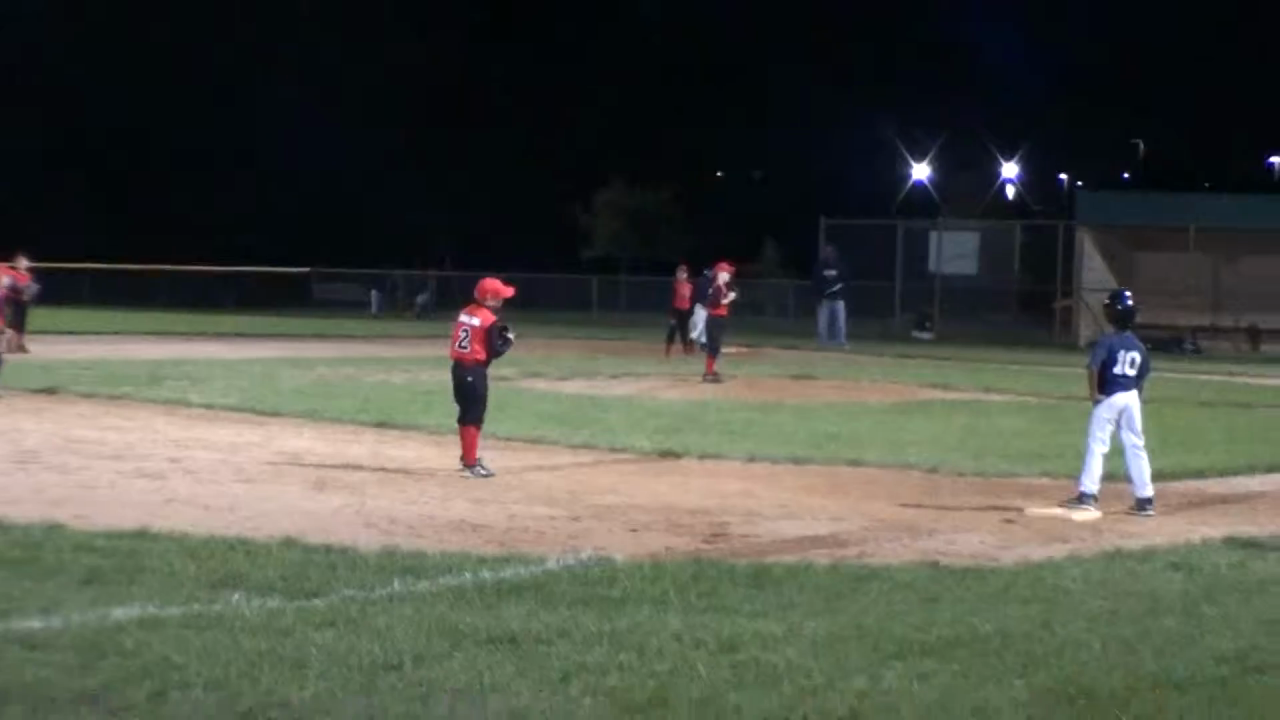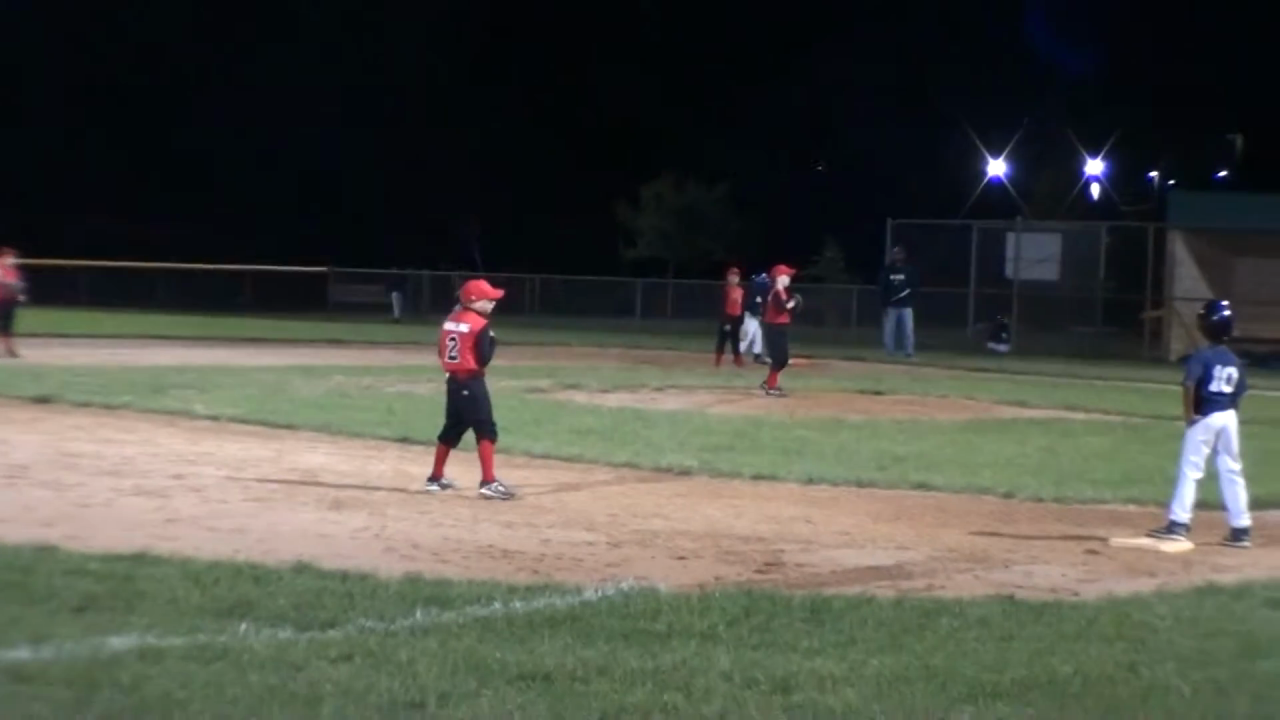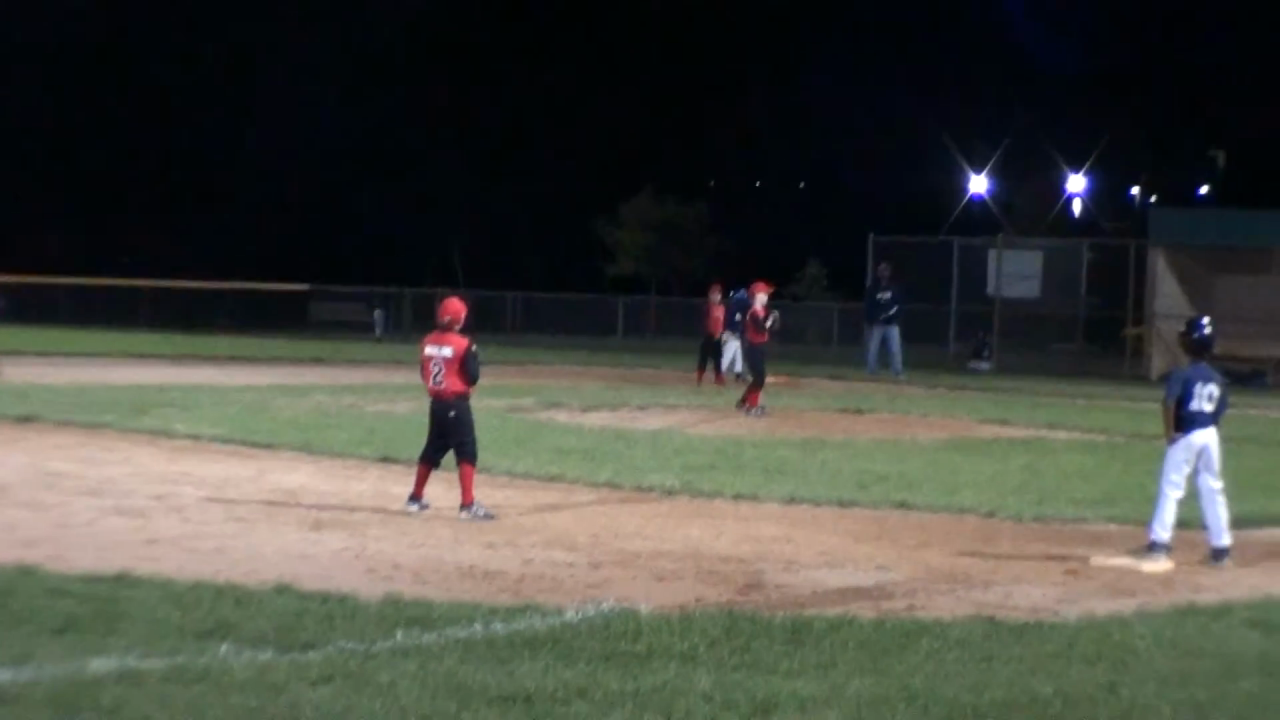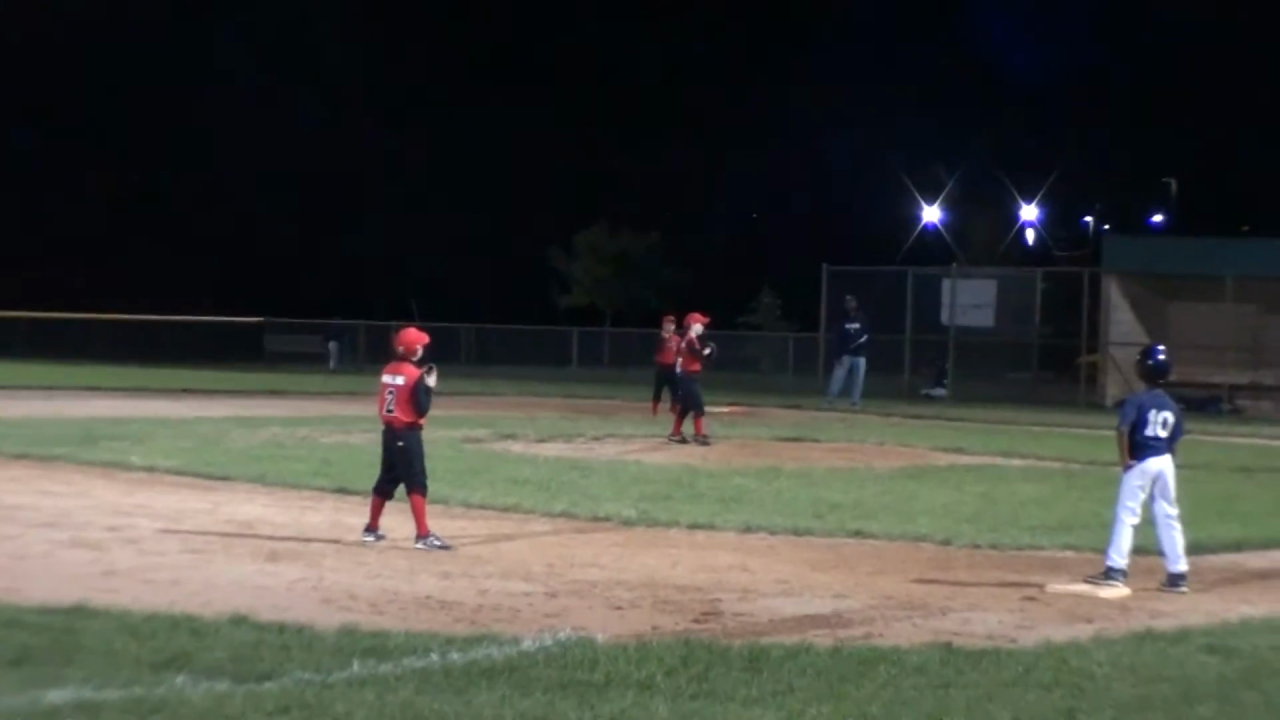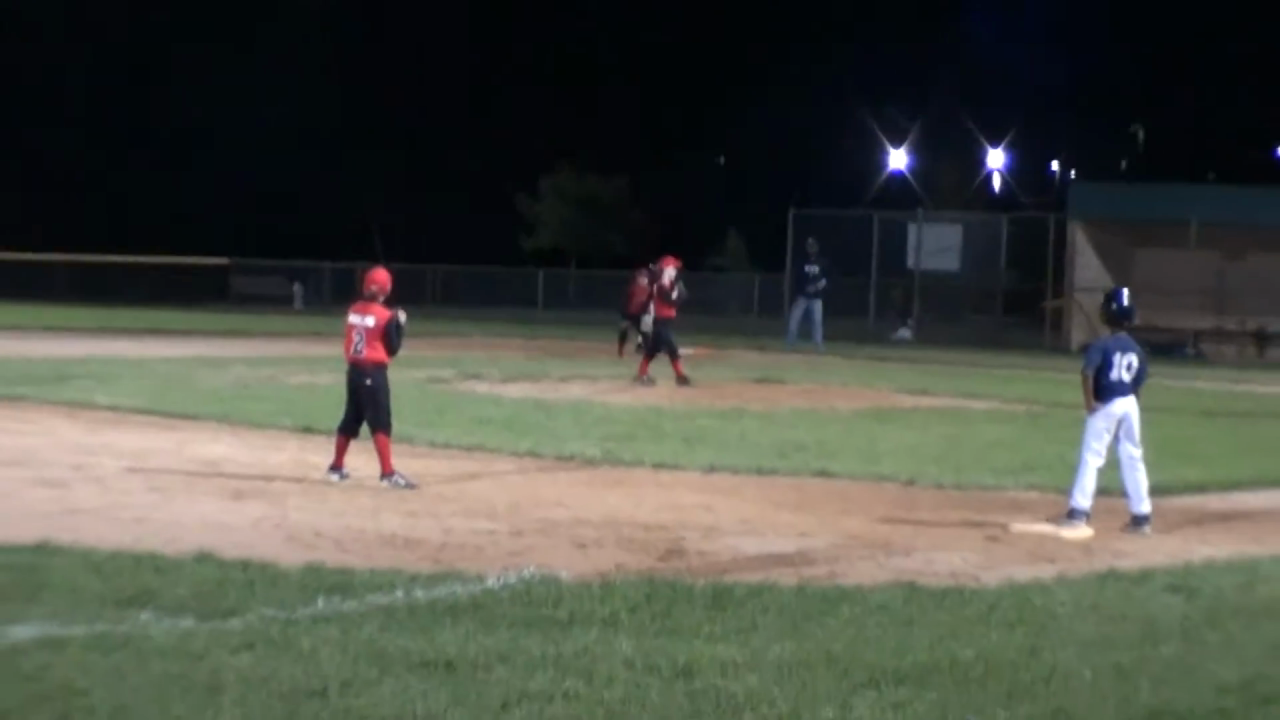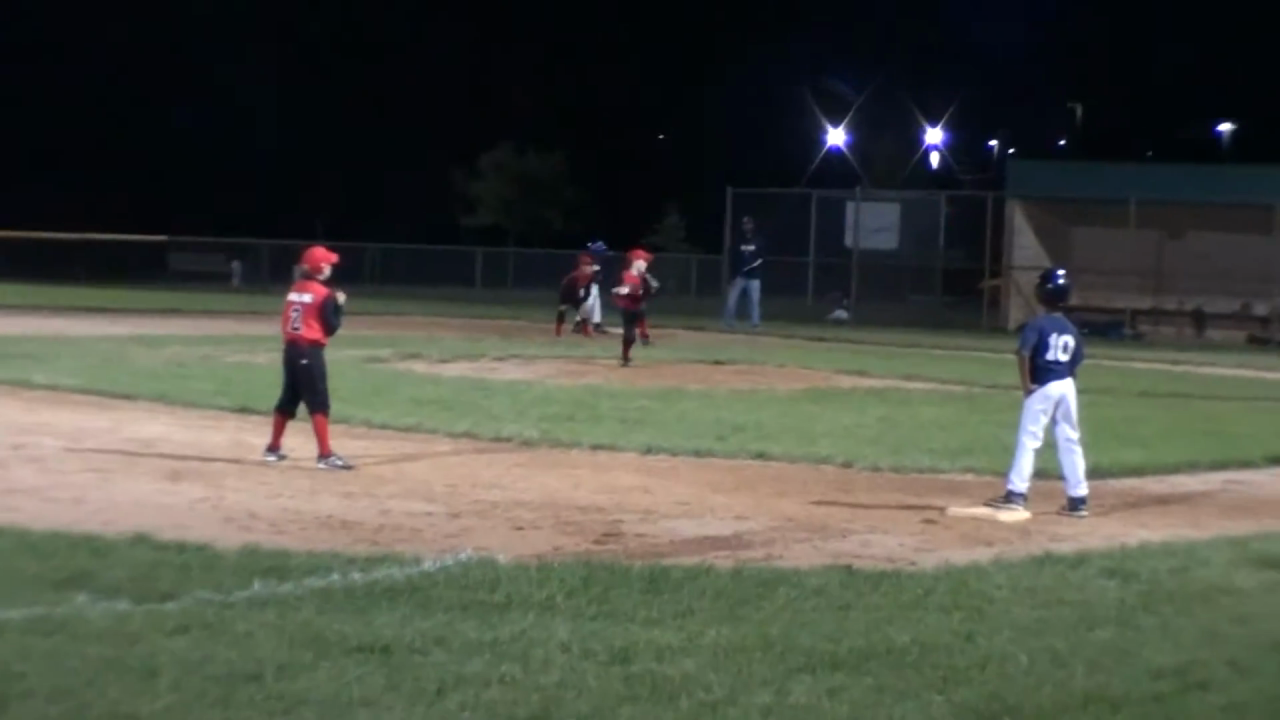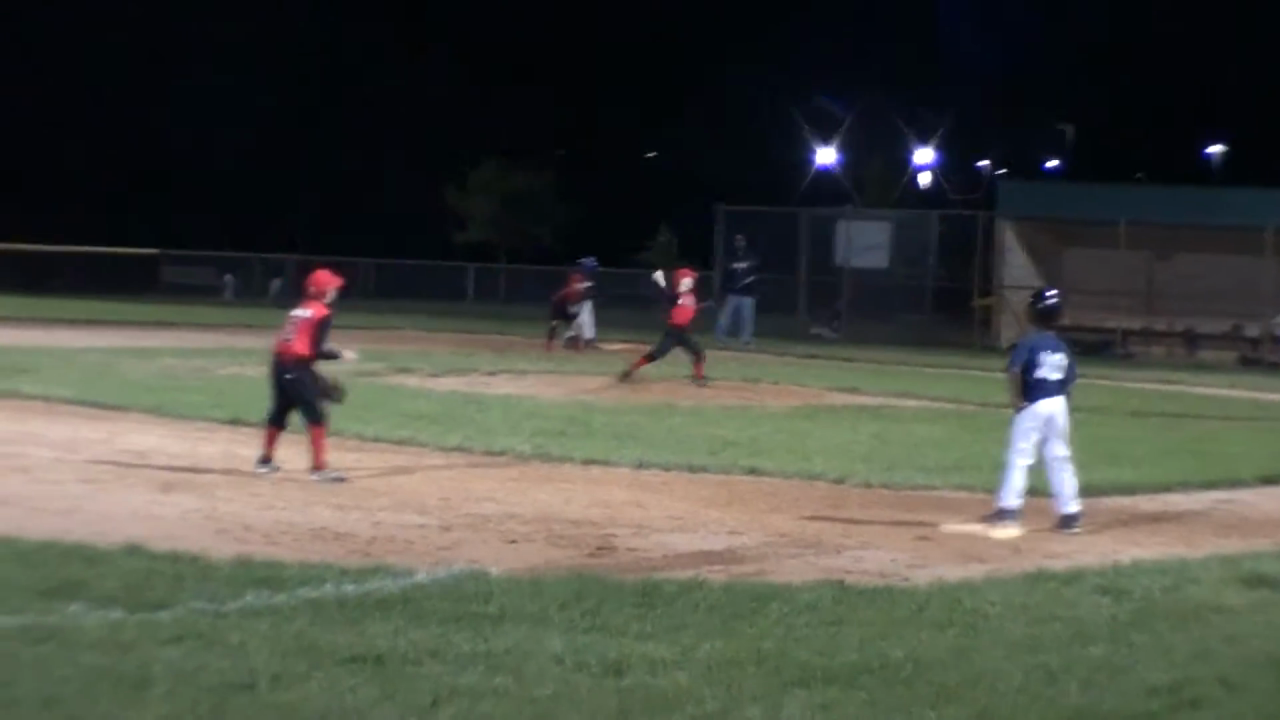
dt=0.5s
person 1, frame 1
left shoulder: (1107, 341)
right shoulder: (1139, 346)
left elbow: (1093, 368)
right elbow: (1142, 378)
left wrist: (1094, 393)
right wrist: (1134, 399)
left hip: (1109, 398)
right hip: (1131, 398)
left knee: (1097, 446)
right knee: (1136, 447)
left ankle: (1088, 495)
right ankle: (1145, 499)
person 1, frame 2
left shoulder: (1201, 355)
right shoulder: (1234, 360)
left elbow: (1189, 384)
right elbow: (1238, 395)
left wrist: (1189, 414)
right wrist: (1226, 414)
left hip: (1205, 418)
right hip: (1229, 418)
left knee: (1190, 470)
right knee: (1232, 472)
left ankle: (1178, 524)
right ankle: (1241, 529)
person 1, frame 3
left shoulder: (1183, 374)
right shoulder: (1216, 378)
left elbow: (1169, 403)
right elbow: (1219, 412)
left wrist: (1170, 432)
right wrist: (1208, 431)
left hip: (1187, 436)
right hip: (1210, 436)
left knee: (1171, 489)
right knee: (1213, 491)
left ankle: (1159, 543)
right ankle: (1221, 548)
person 1, frame 4
left shoulder: (1136, 400)
right shoulder: (1172, 405)
left elbow: (1123, 430)
right elbow: (1174, 440)
left wrist: (1125, 459)
right wrist: (1163, 460)
left hip: (1141, 463)
right hip: (1165, 463)
left knee: (1127, 515)
right knee: (1169, 518)
left ankle: (1116, 570)
right ankle: (1178, 574)
person 1, frame 5
left shoulder: (1102, 344)
right shoulder: (1136, 349)
left elbow: (1088, 373)
right elbow: (1138, 383)
left wrist: (1090, 403)
right wrist: (1127, 402)
left hip: (1107, 406)
right hip: (1129, 405)
left knee: (1091, 457)
right knee: (1133, 460)
left ankle: (1079, 511)
right ankle: (1141, 515)
person 1, frame 6
left shoulder: (1037, 324)
right shoulder: (1071, 329)
left elbow: (1024, 354)
right elbow: (1075, 363)
left wrist: (1026, 384)
right wrist: (1064, 381)
left hip: (1043, 388)
right hip: (1067, 387)
left knee: (1028, 440)
right knee: (1070, 442)
left ankle: (1016, 494)
right ankle: (1078, 499)
person 1, frame 7
left shoulder: (1029, 342)
right shoulder: (1062, 347)
left elbow: (1014, 371)
right elbow: (1068, 381)
left wrist: (1017, 401)
right wrist: (1057, 399)
left hip: (1034, 406)
right hip: (1058, 404)
left knee: (1019, 457)
right knee: (1060, 460)
left ankle: (1008, 509)
right ankle: (1070, 515)
person 2, frame 1
left shoulder: (464, 313)
right shoulder: (490, 320)
right elbow: (494, 353)
right wrist: (508, 341)
left hip: (458, 367)
right hip: (474, 370)
left knee: (469, 412)
right knee: (472, 415)
left ankle: (468, 455)
right ankle: (470, 464)
person 2, frame 2
left shoulder: (450, 319)
right shoulder: (480, 324)
left elbow: (441, 352)
right elbow: (484, 359)
right wrist: (492, 340)
left hip: (453, 381)
right hip: (471, 382)
left knee: (451, 429)
right knee: (486, 429)
left ankle: (436, 478)
right ankle: (488, 481)
person 2, frame 3
left shoulder: (428, 342)
right shoulder: (463, 345)
left elbow: (424, 374)
right elbow: (472, 378)
right wrist: (473, 354)
left hip: (436, 403)
right hip: (456, 404)
left knee: (432, 450)
right knee: (466, 453)
left ankle: (415, 498)
right ankle: (468, 505)
person 2, frame 4
left shoulder: (388, 370)
right shoulder: (415, 375)
right elbow: (421, 410)
right wrist: (429, 386)
left hip: (389, 432)
right hip: (407, 434)
left knee: (386, 480)
right knee: (416, 482)
left ankle: (371, 528)
right ankle: (423, 535)
person 2, frame 5
left shoulder: (354, 310)
right shoulder: (386, 316)
right elbow: (392, 349)
right wrist: (400, 325)
left hip: (354, 371)
right hip: (373, 373)
left knee: (351, 418)
right knee: (380, 422)
left ankle: (336, 467)
right ankle: (388, 474)
person 2, frame 6
left shoulder: (294, 289)
right shoulder: (324, 294)
right elbow: (330, 328)
right wrist: (339, 305)
left hip: (291, 349)
right hip: (310, 352)
left knee: (288, 399)
right knee: (319, 403)
left ankle: (273, 448)
right ankle: (325, 455)
person 2, frame 7
left shoulder: (301, 308)
right shoulder: (323, 313)
right elbow: (314, 350)
right wrist: (338, 354)
left hip: (280, 363)
right hip: (296, 366)
left knee: (279, 412)
right knee: (316, 415)
left ankle: (265, 460)
right ankle: (319, 467)
